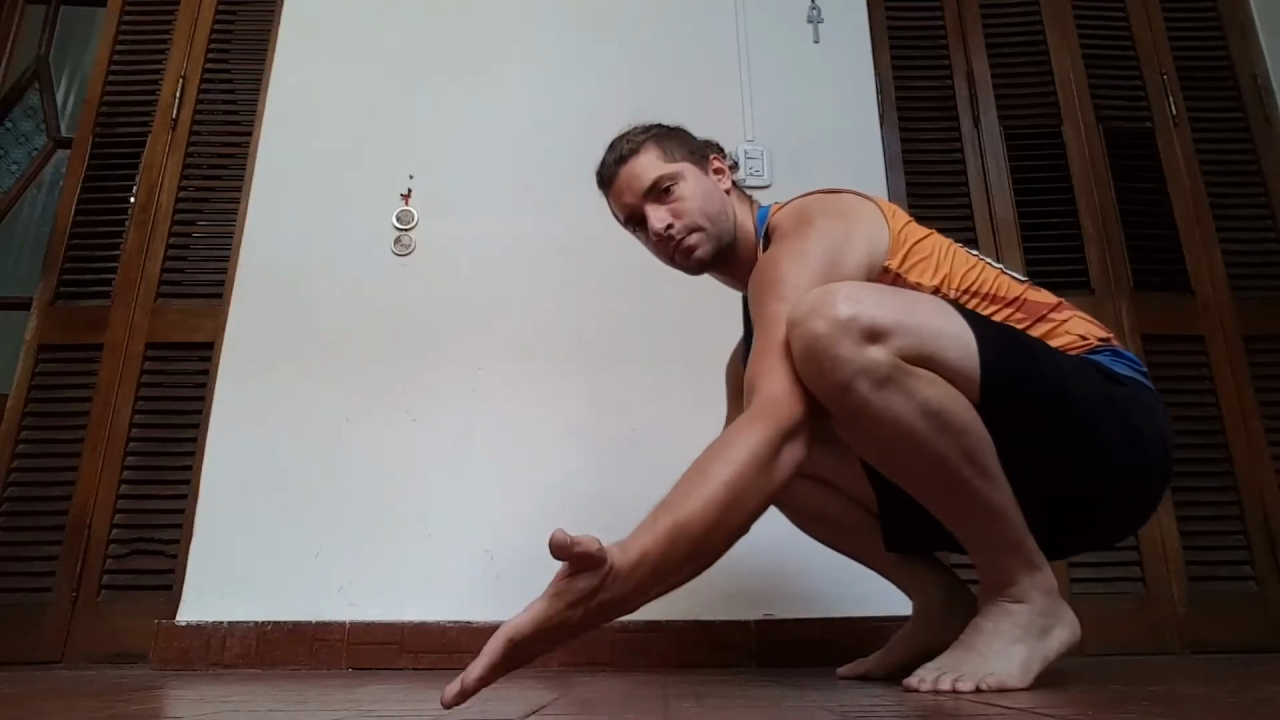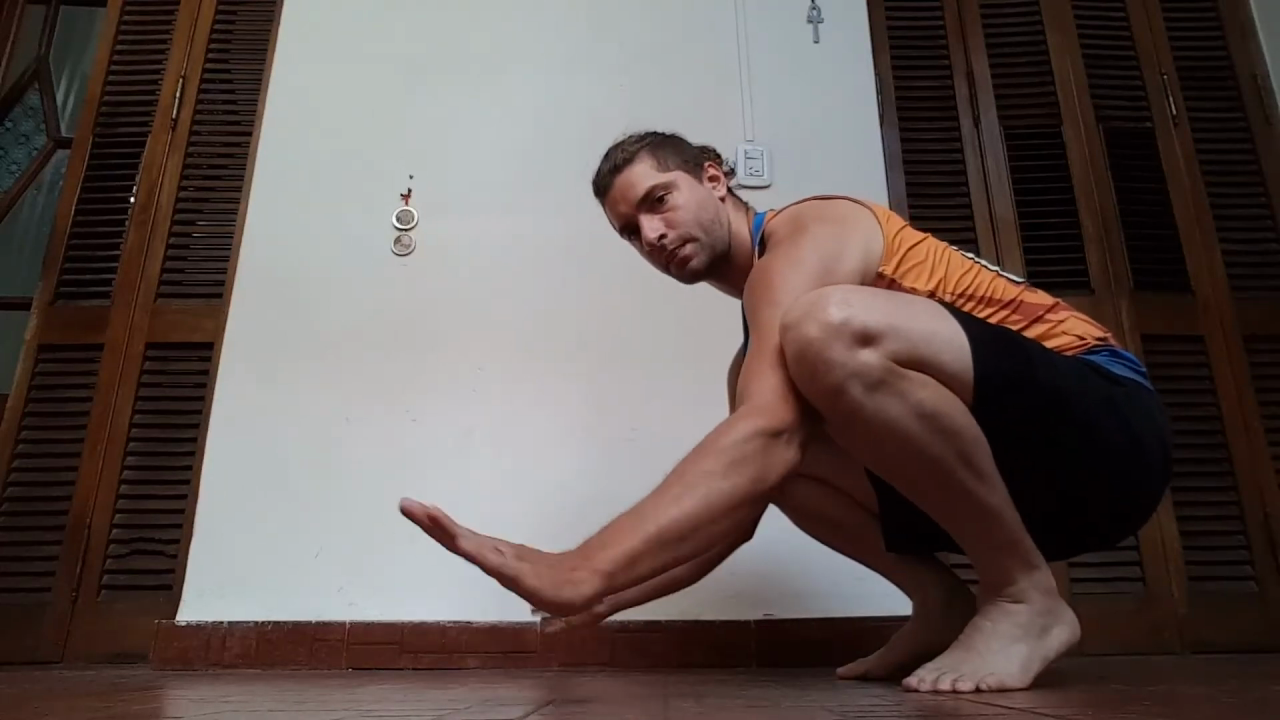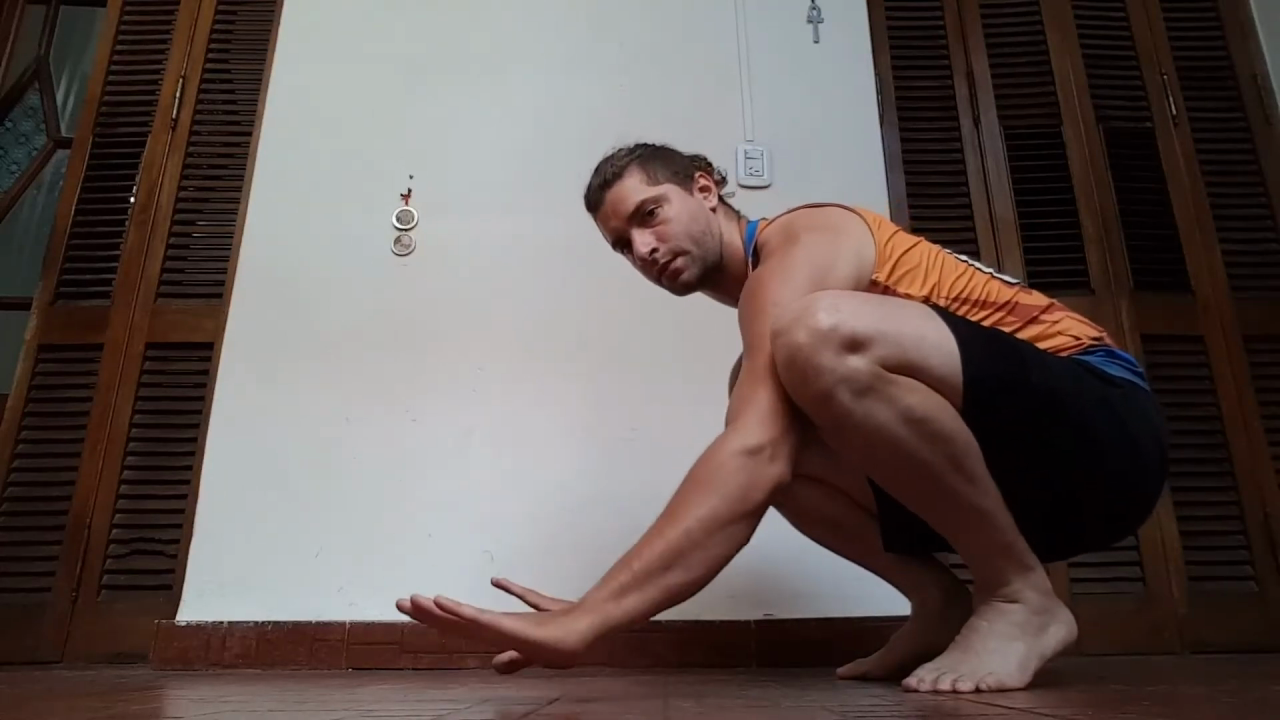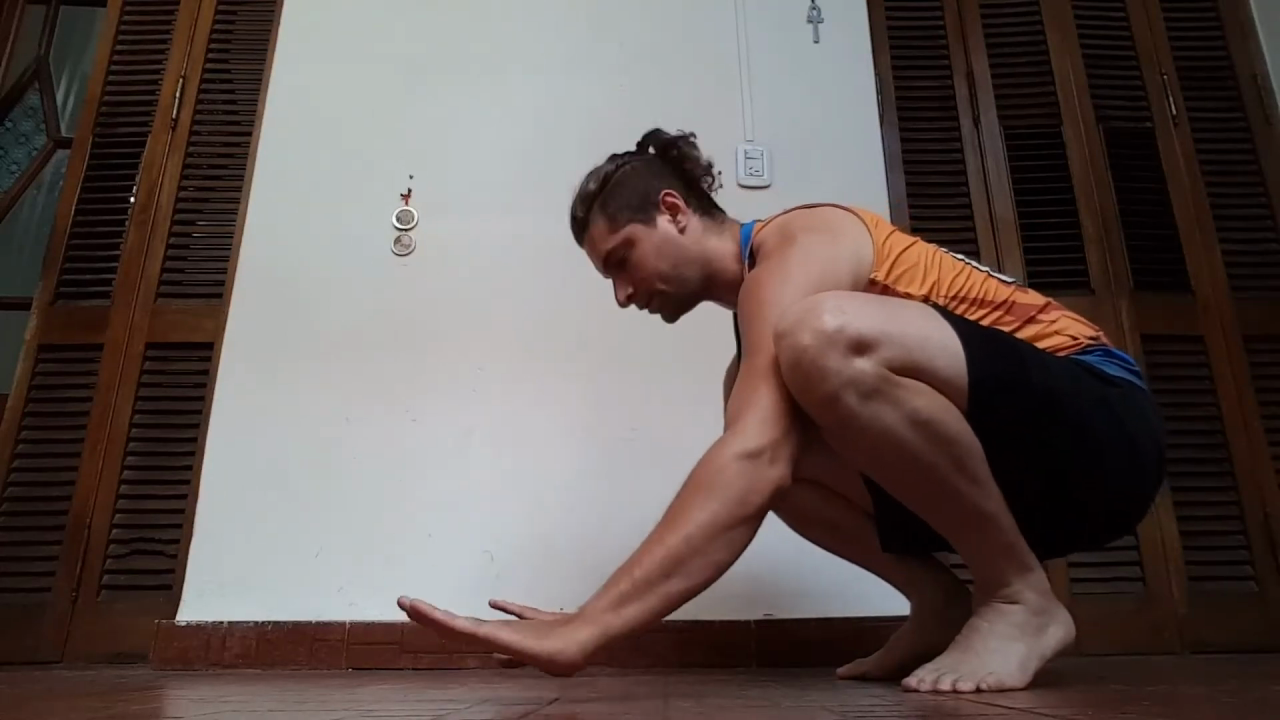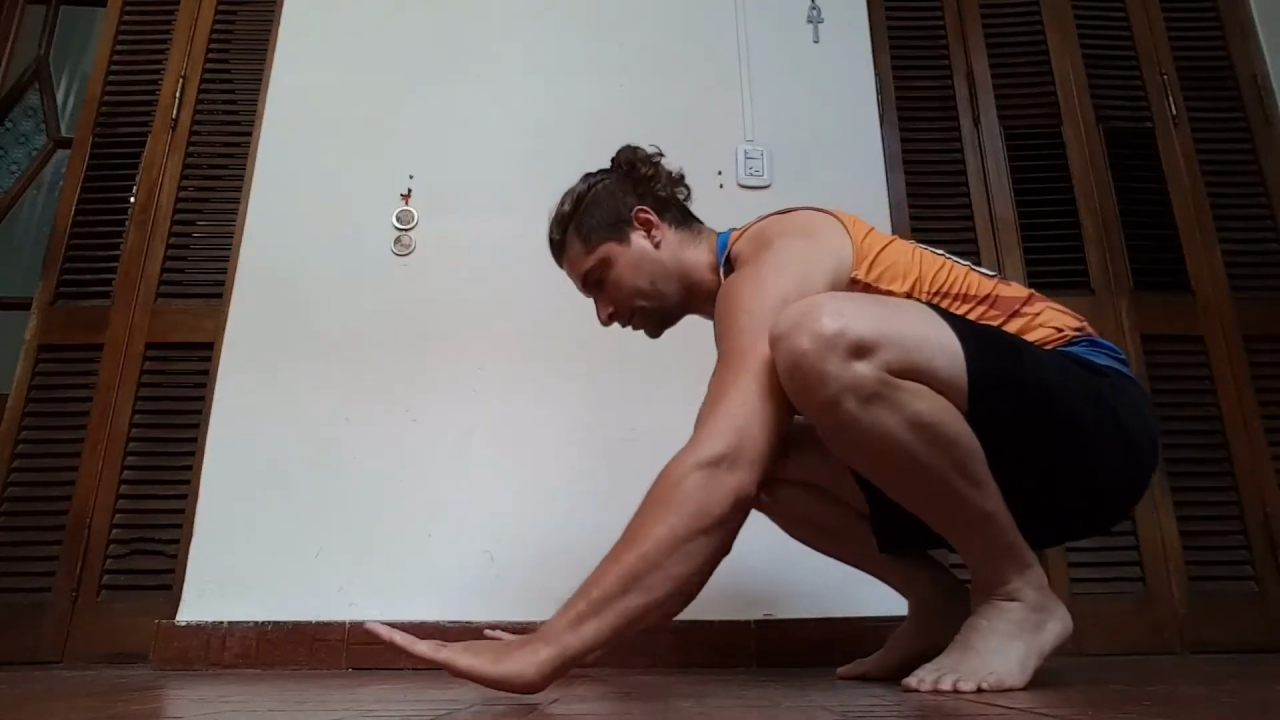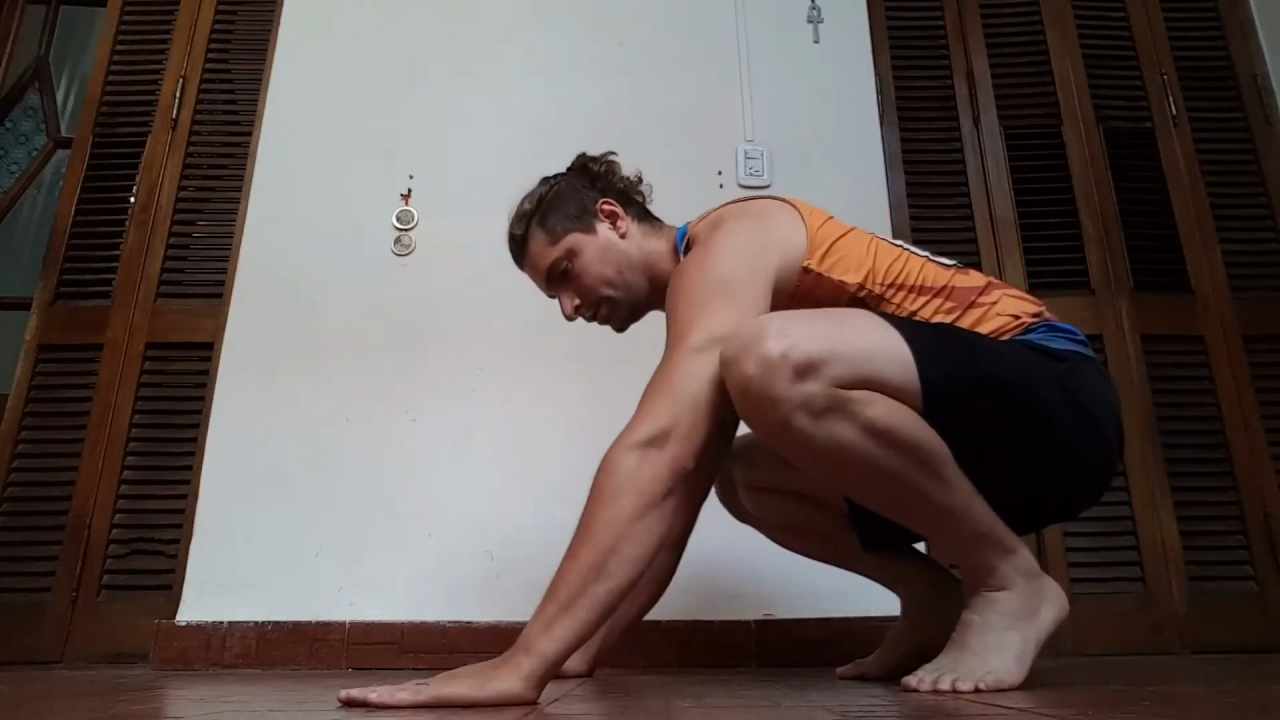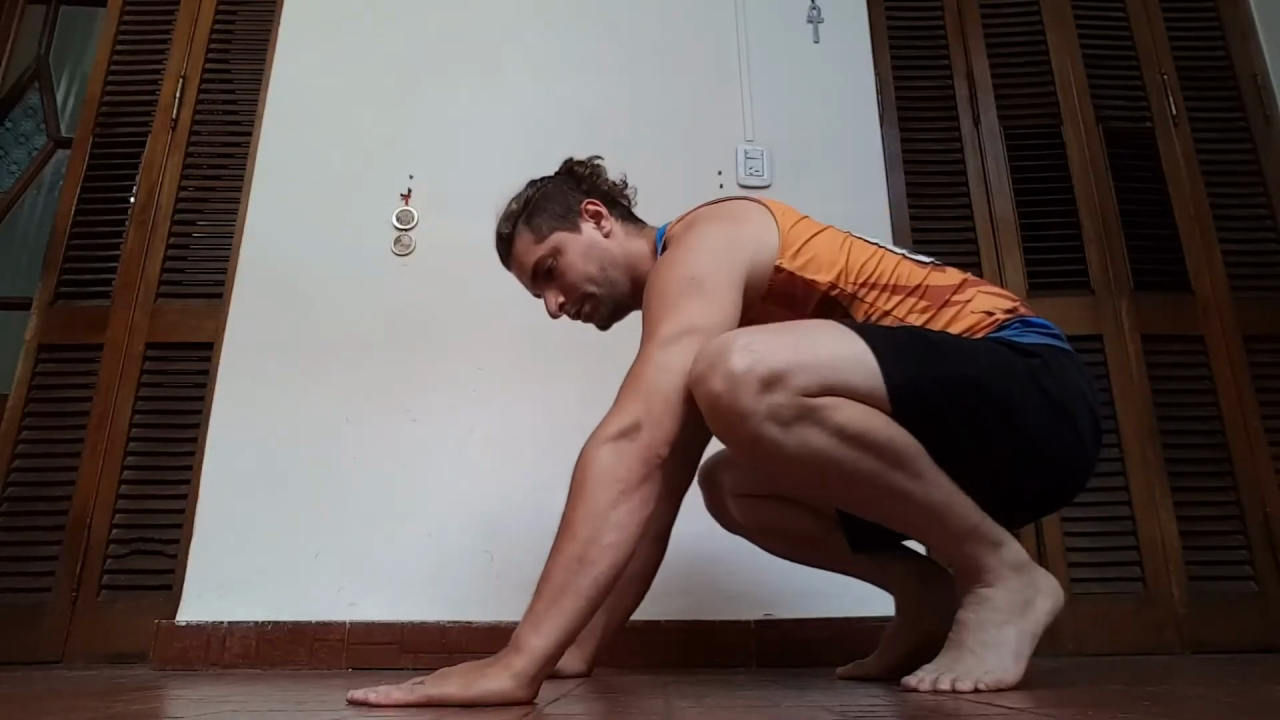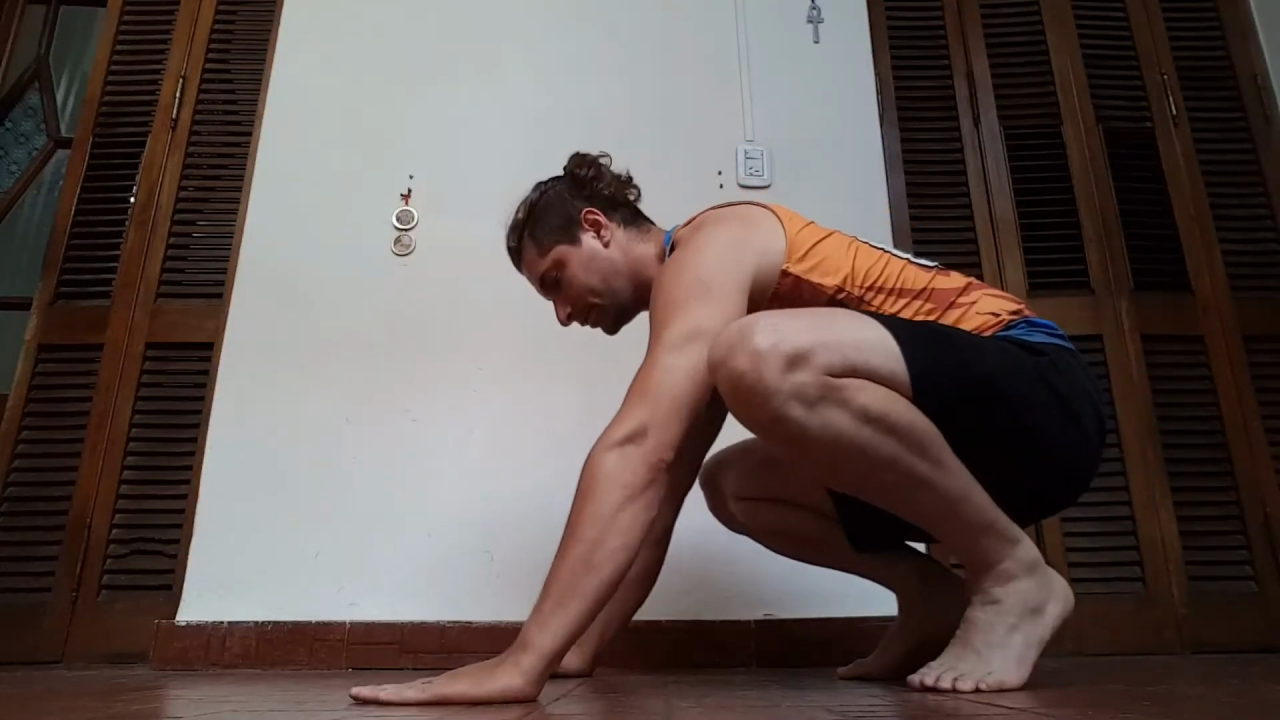
dt=0.3s
person 1, frame 1
left shoulder: (810, 228)
right shoulder: (759, 343)
left elbow: (777, 433)
right elbow: (723, 508)
left wrist: (610, 577)
right wrist: (600, 594)
left hip: (1106, 425)
right hip: (1011, 473)
left knee: (840, 323)
left ankle: (1025, 598)
right ankle: (944, 605)
person 1, frame 2
left shoulder: (806, 236)
right shoulder: (762, 339)
left elbow: (767, 436)
right elbow: (730, 517)
left wrist: (582, 572)
right wrist: (598, 593)
left hip: (1101, 423)
right hip: (1006, 469)
left knee: (832, 329)
left ankle: (1023, 596)
right ankle: (944, 602)
person 1, frame 3
left shoulder: (800, 243)
right shoulder: (763, 339)
left elbow: (755, 460)
right elbow: (734, 503)
left wrist: (584, 619)
right wrist: (593, 611)
left hip: (1103, 424)
right hip: (1016, 471)
left knee: (822, 335)
left ankle: (1018, 599)
right ankle: (945, 605)
person 1, frame 4
left shoulder: (795, 248)
right shoulder: (761, 336)
left elbow: (754, 466)
right elbow: (741, 495)
left wrist: (584, 631)
right wrist: (596, 619)
left hip: (1099, 421)
right hip: (1013, 460)
left knee: (824, 337)
left ankle: (1018, 596)
right ankle: (945, 604)
person 1, frame 5
left shoulder: (773, 256)
right shoulder: (745, 323)
left elbow: (717, 472)
right elbow: (720, 501)
left wrist: (548, 649)
right wrist: (585, 634)
left hip: (1088, 415)
right hip: (1008, 451)
left knee: (823, 338)
left ankle: (1018, 597)
right ankle: (943, 607)
person 1, frame 6
left shoulder: (726, 244)
right shoulder: (711, 315)
left elbow: (657, 452)
right elbow: (672, 501)
left wrist: (525, 663)
right wrist: (580, 650)
left hip: (1054, 399)
right hip: (981, 430)
left knee: (771, 359)
right knee: (741, 474)
left ankle: (1007, 585)
right ankle: (937, 601)
person 1, frame 7
left shoulder: (704, 240)
right shoulder: (691, 315)
left elbow: (633, 445)
right elbow: (653, 492)
left wrist: (519, 661)
right wrist: (578, 651)
left hip: (1029, 392)
right hip: (962, 429)
left knee: (742, 375)
right knee: (729, 485)
left ankle: (999, 578)
right ankle: (931, 597)
person 1, frame 8
left shoulder: (710, 246)
right shoulder: (704, 315)
left elbow: (637, 452)
right elbow: (656, 493)
left wrist: (523, 662)
right wrist: (580, 652)
left hip: (1036, 392)
right hip: (971, 429)
left knee: (763, 356)
right knee: (730, 485)
left ankle: (1010, 577)
right ankle: (934, 597)
